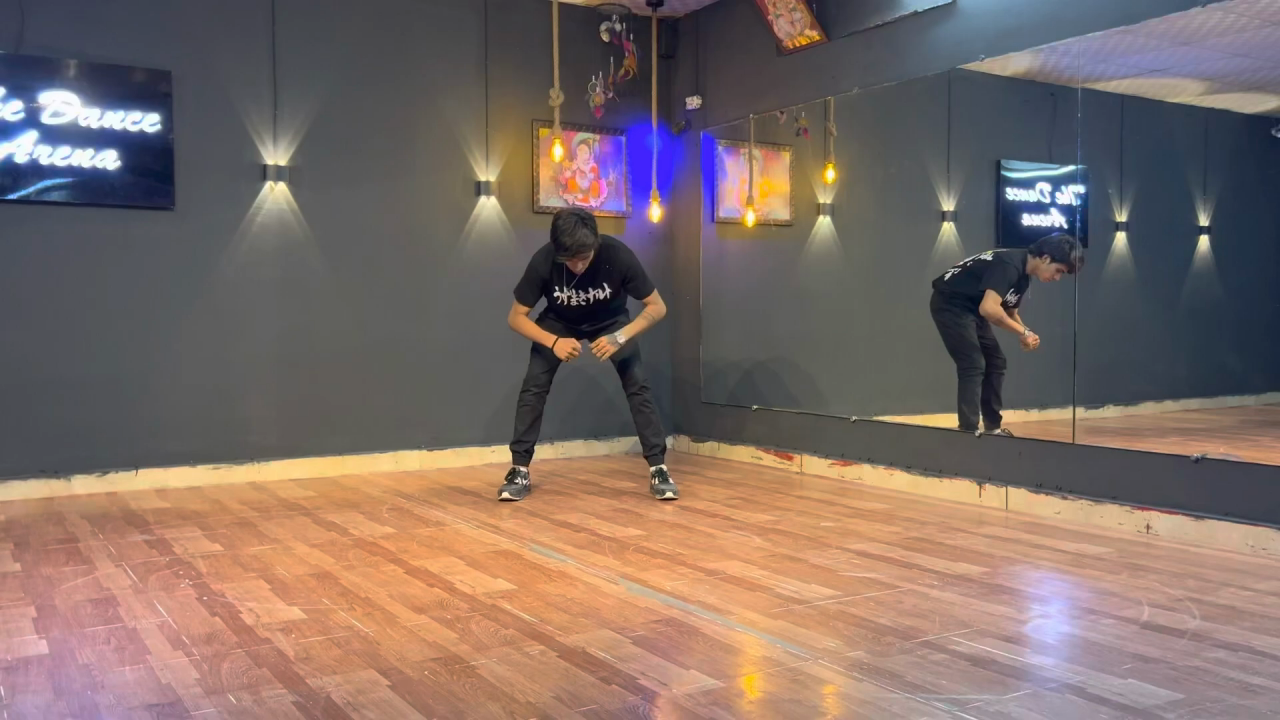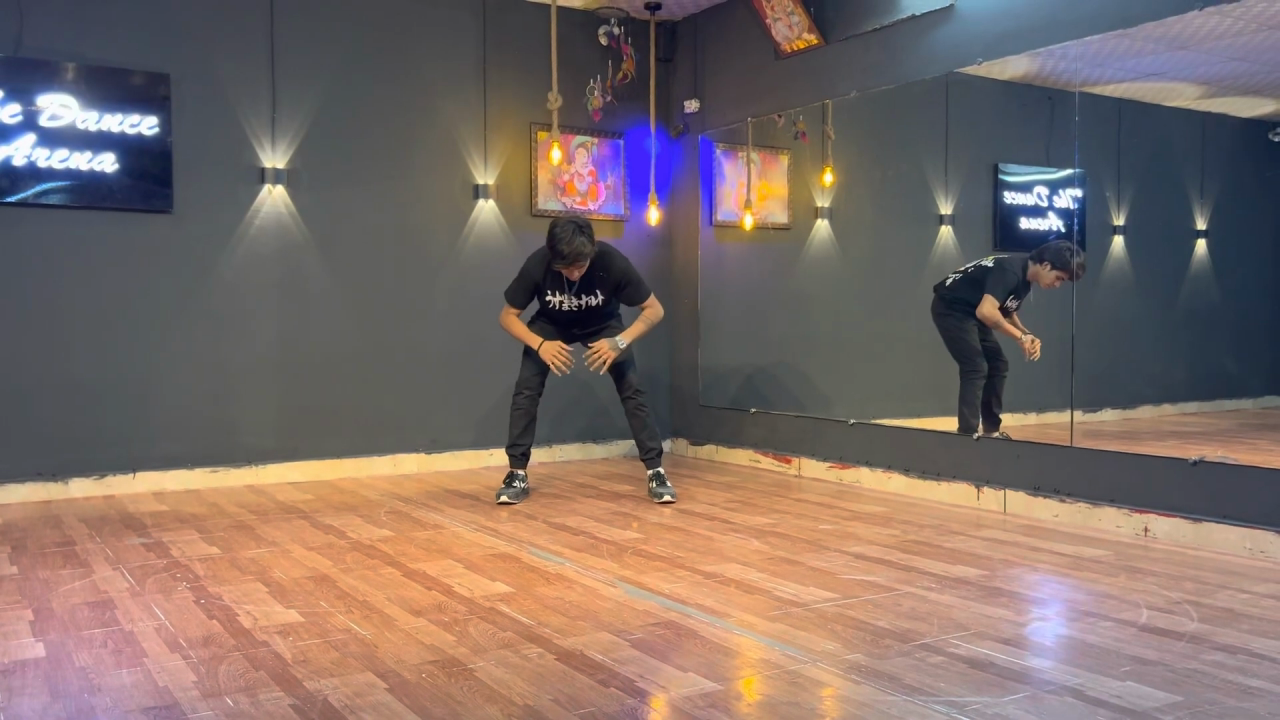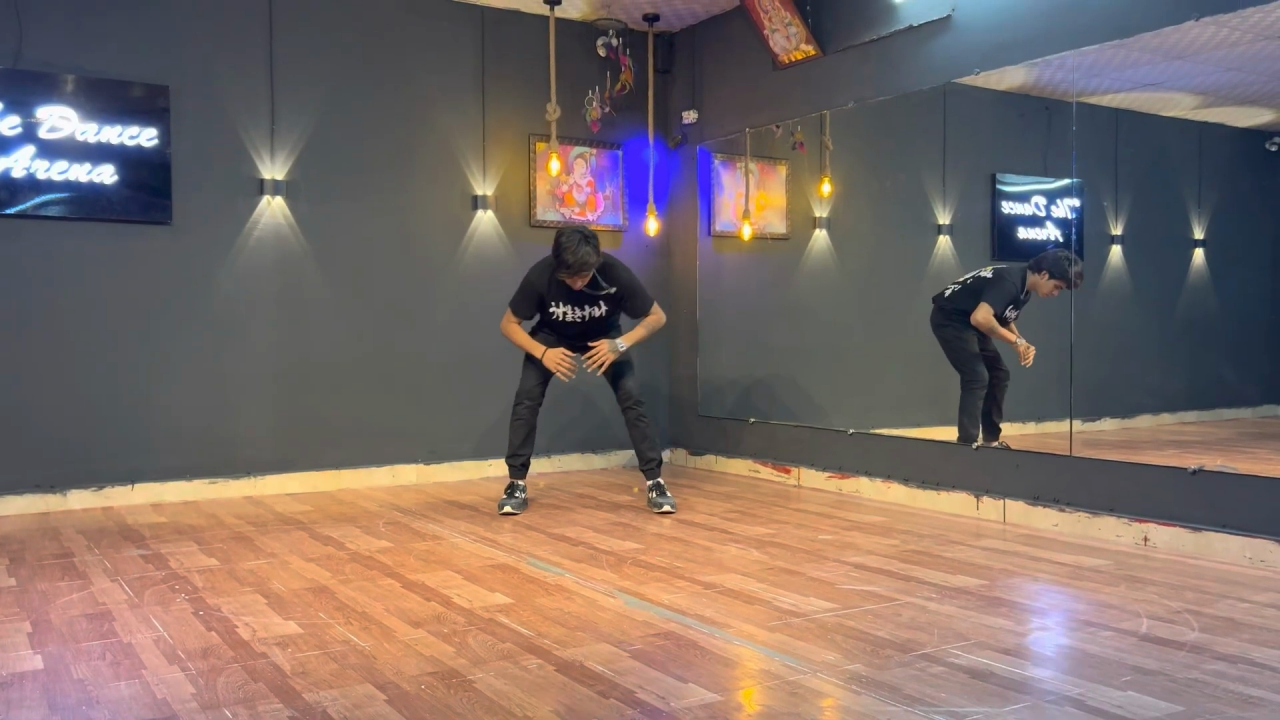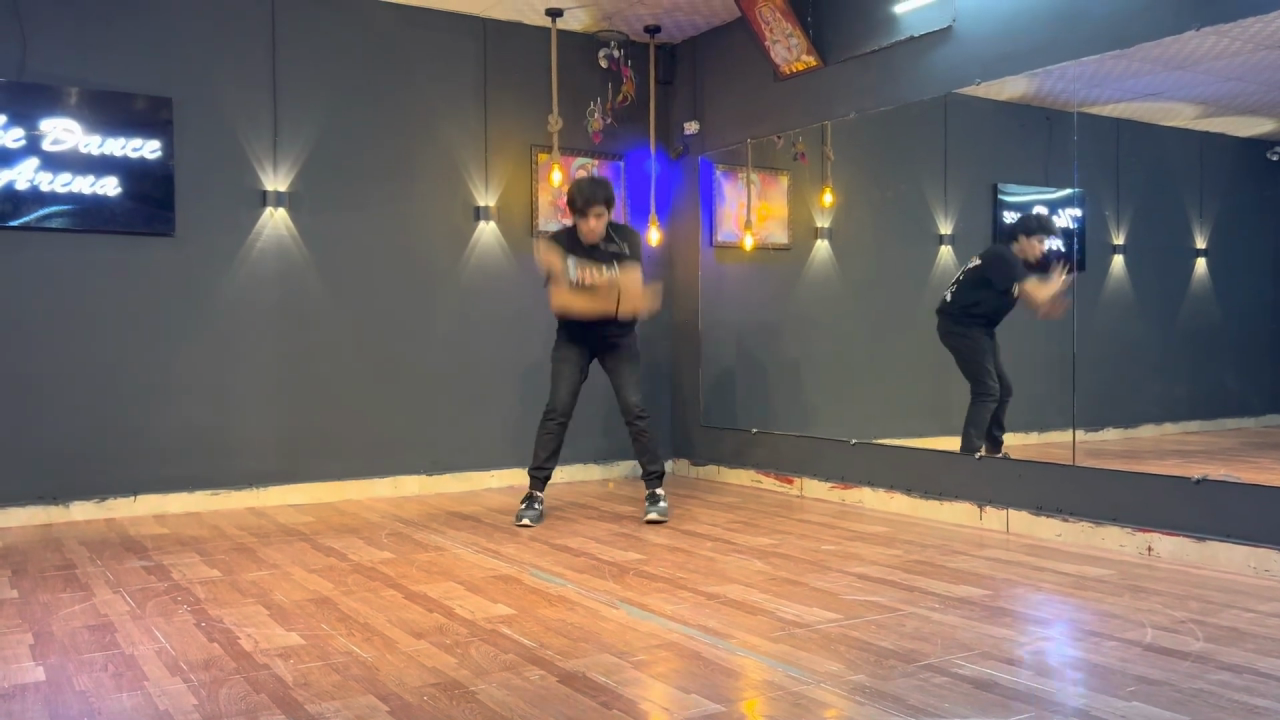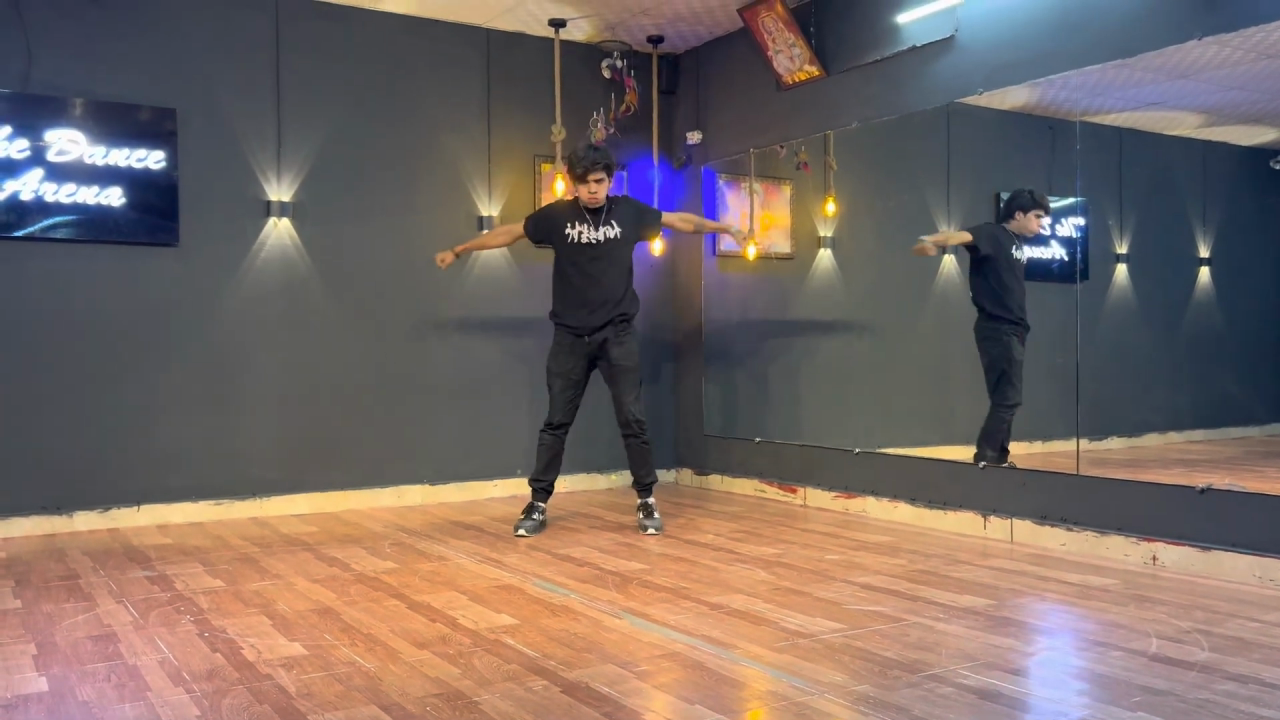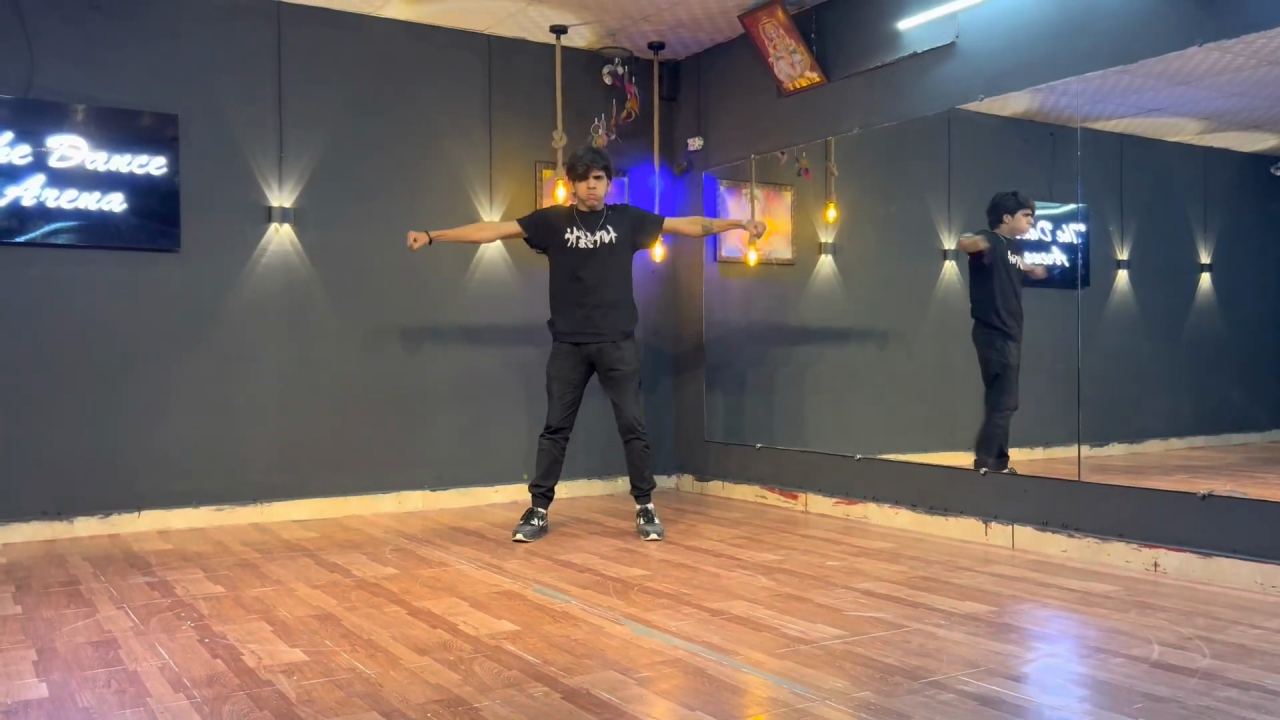
dt=0.7s
person 1, frame 1
left shoulder: (618, 255)
right shoulder: (543, 261)
left elbow: (657, 306)
right elbow: (516, 316)
left wrist: (621, 337)
right wrist: (553, 342)
left hip: (611, 322)
right hip: (559, 324)
left knee: (637, 386)
right knee: (533, 386)
left ankle: (658, 468)
right ankle: (520, 470)
person 1, frame 2
left shoulder: (613, 262)
right shoulder: (537, 265)
left elbow: (654, 310)
right elbow: (508, 315)
left wrist: (621, 341)
right wrist: (539, 345)
left hip: (604, 326)
right hip: (551, 326)
left knee: (631, 390)
right knee: (526, 389)
left ankle: (655, 471)
right ankle: (517, 473)
person 1, frame 3
left shoulder: (615, 272)
right shoulder: (540, 274)
left elbow: (657, 317)
right elbow: (509, 323)
left wrist: (620, 345)
right wrist: (542, 353)
left hip: (604, 337)
right hip: (552, 338)
left knee: (632, 399)
right knee: (526, 399)
left ankle: (654, 481)
right ankle: (517, 483)
person 1, frame 4
left shoulder: (626, 239)
right shoulder: (559, 242)
left elbow: (648, 300)
right elbow: (558, 300)
right wrist: (614, 304)
left hip: (618, 338)
right hip: (573, 337)
left knee: (635, 410)
right knee: (557, 410)
left ankle: (655, 491)
right ankle: (535, 494)
person 1, frame 5
left shoulder: (628, 211)
right shoulder: (556, 215)
left elbow: (678, 220)
right elbow: (508, 232)
left wrist: (726, 227)
right wrist: (459, 249)
left hip: (618, 334)
right hip: (570, 335)
left knee: (632, 419)
right knee: (557, 421)
left ankle: (646, 500)
right ankle: (537, 504)
person 1, frame 6
left shoulder: (628, 218)
right shoulder: (553, 220)
left elbow: (687, 225)
right elbow: (495, 230)
left wrist: (737, 223)
right wrist: (433, 236)
left hip: (617, 342)
right hip: (568, 343)
left knee: (632, 426)
right knee: (555, 427)
left ankle: (645, 507)
right ankle: (538, 509)
person 2, frame 1
left shoulder: (1023, 275)
right shoulder: (1010, 265)
left elbow: (1009, 313)
right elbow: (988, 308)
left wrist: (1027, 333)
right wrist: (1023, 331)
left hip: (970, 308)
right hip: (950, 304)
left knee: (996, 363)
right knee: (974, 365)
left ankle: (992, 427)
right ankle: (969, 431)
person 2, frame 2
left shoulder: (1025, 279)
right shoulder: (1010, 271)
left elbow: (1007, 313)
right elbow: (985, 311)
left wrist: (1027, 336)
right wrist: (1020, 336)
left hip: (969, 312)
right hip: (950, 309)
left knee: (998, 365)
right knee: (976, 368)
left ankle: (991, 430)
right ankle: (968, 434)
person 2, frame 3
left shoulder: (1024, 290)
right shoulder: (1009, 282)
left elbow: (1004, 321)
right elbow: (980, 318)
left wrist: (1023, 344)
right wrist: (1016, 341)
left hip: (968, 324)
right hip: (950, 320)
left knee: (999, 375)
right knee: (977, 378)
left ankle: (990, 439)
right ankle: (967, 443)
person 2, frame 4
left shoulder: (1018, 266)
right shoulder: (1006, 262)
left elbow: (1034, 300)
right elbow: (1037, 298)
left wrist: (1050, 306)
right wrist: (1056, 284)
left hip: (979, 328)
right hip: (960, 327)
left knee: (1003, 389)
right knee: (988, 390)
left ankle: (993, 449)
right ankle: (969, 452)
person 2, frame 5
left shoulder: (1018, 243)
right shoulder: (993, 234)
right elbow: (960, 237)
right wrist: (929, 241)
left hip: (1013, 331)
right hip: (998, 331)
left knee: (1009, 399)
right knee: (1007, 399)
left ankle: (999, 458)
right ankle: (985, 459)
person 2, frame 6
left shoulder: (1013, 246)
right shoulder: (990, 241)
right elbow: (973, 244)
left wrist: (1031, 267)
right wrist: (968, 241)
left hip: (1008, 335)
right hip: (993, 334)
left knee: (1006, 403)
right knee: (1001, 403)
left ankle: (998, 462)
right ankle: (986, 464)
